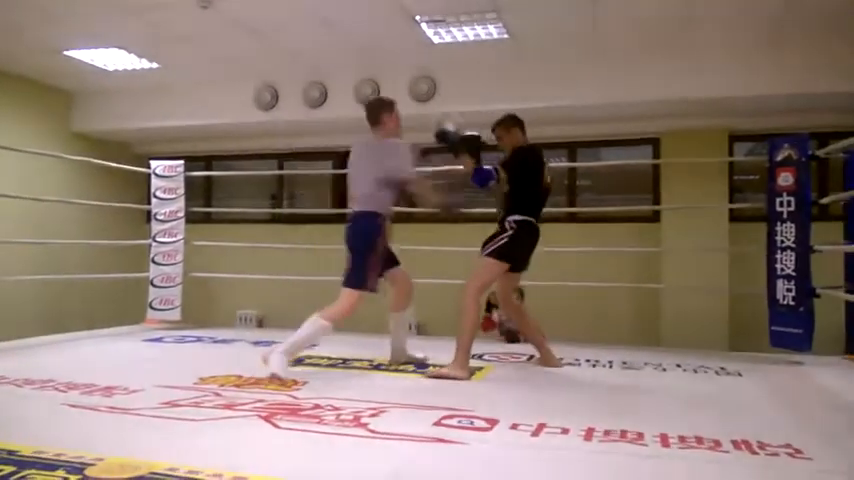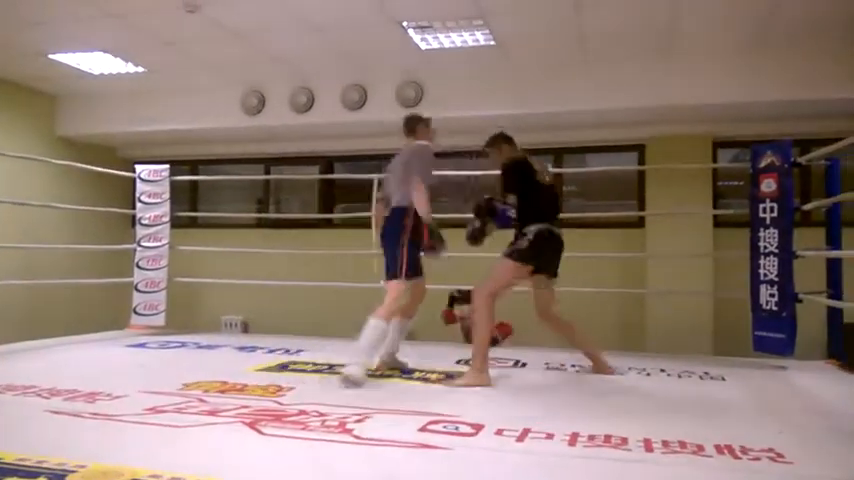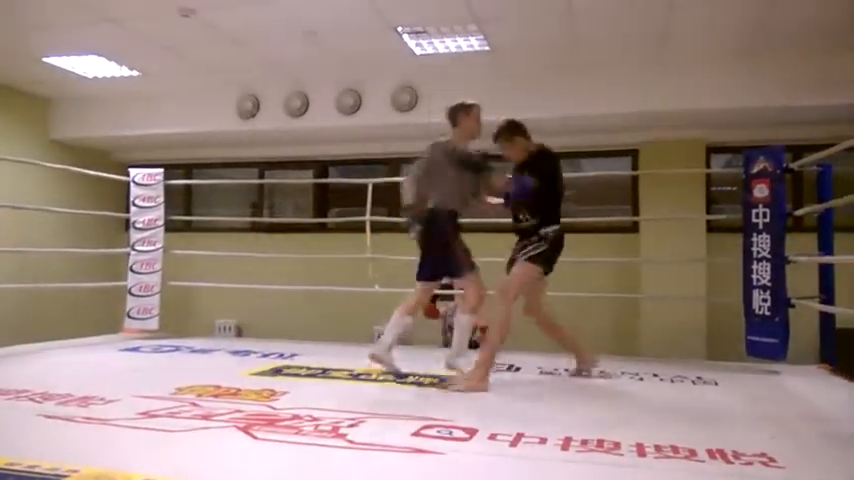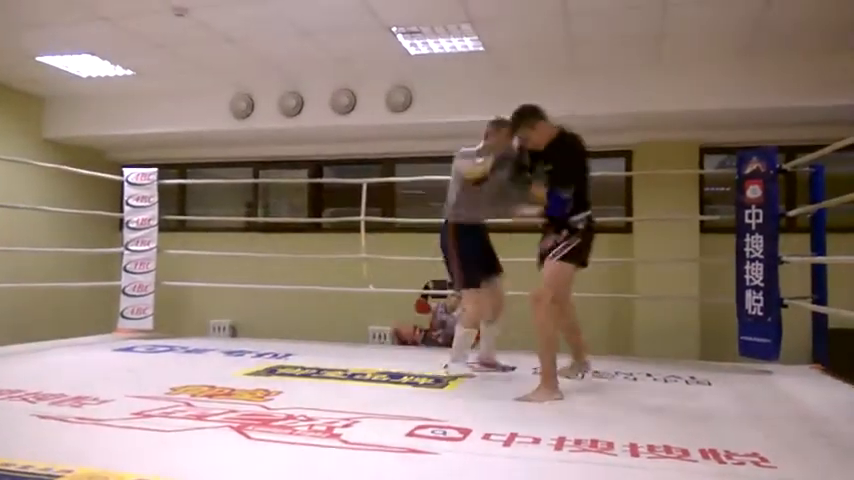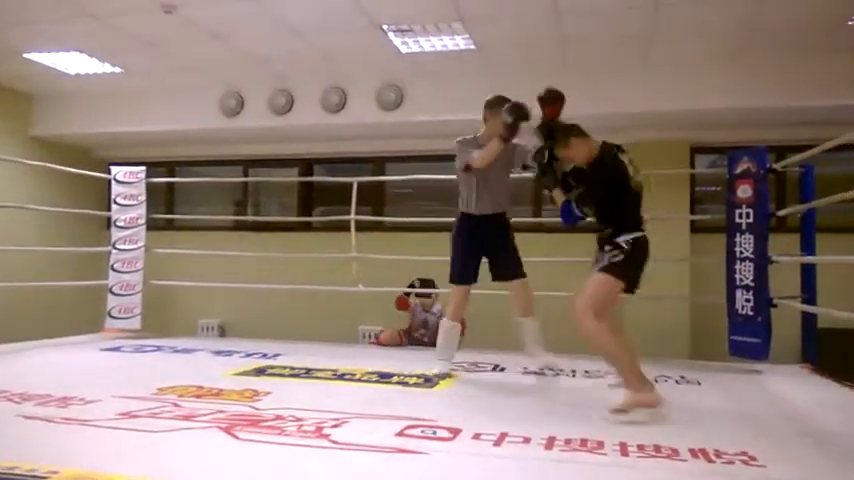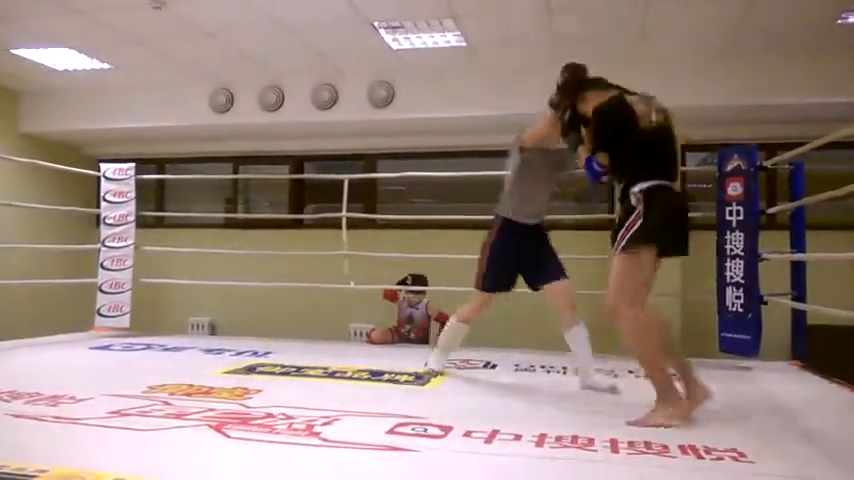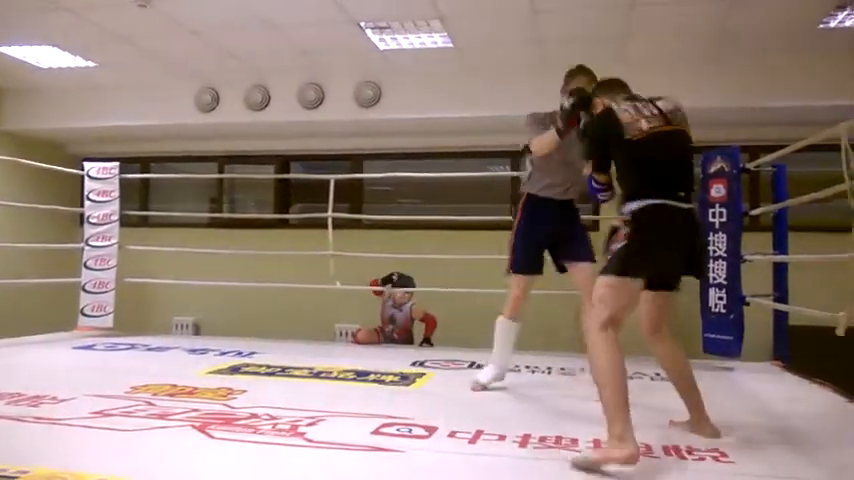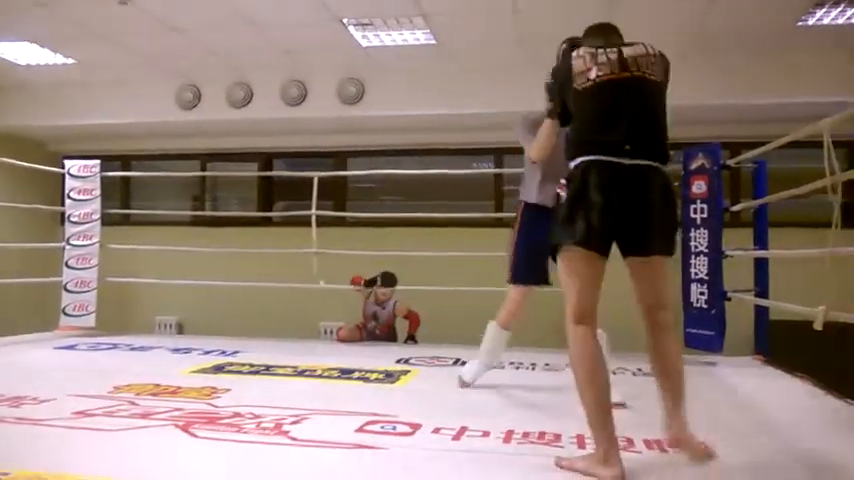
dt=0.3s
person 1, frame 1
left shoulder: (526, 154)
right shoulder: (528, 158)
left elbow: (485, 179)
left wrist: (461, 153)
left hip: (515, 230)
right hip: (523, 233)
left knee: (473, 288)
right knee: (505, 297)
left ankle: (460, 364)
right ankle: (547, 355)
person 1, frame 2
left shoulder: (514, 166)
right shoulder: (536, 168)
left elbow: (510, 214)
left wrist: (483, 215)
right wrist: (492, 207)
left hip: (535, 238)
right hip: (550, 240)
left knee: (483, 293)
right knee: (545, 312)
left ankle: (478, 371)
right ankle: (598, 361)
person 1, frame 3
left shoulder: (544, 159)
right shoulder: (527, 164)
left elbow: (529, 191)
right elbow: (515, 200)
left hip: (544, 238)
right hip: (529, 239)
left knee: (506, 295)
right knee: (533, 307)
left ankle: (479, 374)
right ankle: (583, 358)
person 1, frame 4
left shoulder: (570, 149)
right shoulder: (545, 148)
left elbow: (560, 204)
left wrist: (528, 182)
left hip: (574, 228)
right hip: (556, 228)
left knee: (541, 299)
right knee: (558, 300)
left ankle: (549, 385)
right ankle: (579, 359)
person 1, frame 5
left shoulder: (603, 168)
right shoulder: (608, 154)
left elbow: (572, 215)
right elbow: (584, 190)
left wrist: (553, 186)
right wrist: (562, 175)
left hip: (623, 246)
right hip: (620, 246)
left knee: (585, 313)
right knee: (602, 317)
left ankle: (640, 388)
right ankle: (640, 385)
person 1, frame 6
left shoulder: (606, 110)
right shoulder: (646, 103)
left elbow: (598, 171)
left wrist: (582, 136)
left hip: (645, 202)
right hip: (667, 203)
left knee: (621, 305)
right knee: (634, 302)
left ankle: (668, 402)
right ankle: (691, 387)
person 1, frame 7
left shoulder: (605, 118)
right shoulder: (671, 109)
left elbow: (600, 186)
left wrist: (588, 145)
left hip: (646, 222)
right hip: (683, 222)
left knee: (599, 327)
right knee: (654, 329)
left ankle: (621, 439)
right ankle: (700, 418)
person 1, frame 8
left shoulder: (568, 64)
right shoulder: (657, 59)
left hip: (591, 181)
right hip: (650, 182)
left knee: (580, 320)
right knee: (657, 313)
right ankle: (677, 425)
person 2, frame 1
left shoulder: (359, 149)
right shoulder: (388, 148)
right elbow: (414, 183)
right wrist: (441, 202)
left hip: (364, 225)
right hip: (371, 228)
left knee: (404, 284)
right knee: (347, 304)
left ankle: (399, 350)
right ankle: (282, 353)
person 2, frame 2
left shoulder: (399, 160)
right shoulder: (423, 151)
right elbow: (417, 186)
right wrist: (428, 225)
left hip: (394, 225)
right hip: (405, 225)
left knee: (417, 293)
right knee: (395, 299)
left ankle: (388, 355)
right ankle: (357, 365)
person 2, frame 3
left shoulder: (467, 156)
right shoulder: (440, 150)
left elbow: (493, 187)
right elbow: (411, 183)
left wrist: (483, 170)
right wrist: (417, 219)
left hip: (444, 227)
right hip: (437, 225)
left knee: (421, 295)
right knee: (475, 291)
left ankle: (383, 349)
right ankle: (456, 356)
person 2, frame 4
left shoulder: (502, 169)
right shoulder: (466, 156)
right elbow: (471, 173)
right wrist: (499, 158)
left hip: (477, 233)
right hip: (457, 234)
left knee: (496, 297)
right knee: (475, 305)
left ankle: (486, 356)
right ankle: (456, 361)
person 2, frame 5
left shoulder: (511, 149)
right shoulder: (465, 145)
right elbow: (477, 161)
right wrist: (505, 133)
left hip: (498, 225)
right hip: (469, 225)
left knee: (523, 294)
right knee: (458, 299)
left ankle: (537, 354)
right ankle: (443, 361)
person 2, frame 6
left shoulder: (562, 155)
right shoulder: (524, 147)
right elbow: (532, 138)
left hip: (535, 234)
right hip: (507, 231)
left knee: (568, 301)
right knee: (478, 304)
left ankle: (587, 375)
right ankle: (438, 357)
person 2, frame 7
right shoulder: (538, 120)
right elbow: (537, 148)
right wrist: (564, 123)
left hip: (567, 212)
right hip: (535, 208)
left knee: (592, 288)
right knee: (518, 294)
right ankle: (496, 366)
person 2, frame 8
right shoulder: (533, 122)
right elbow: (537, 156)
right wrist: (554, 111)
right hip: (535, 216)
right knee: (515, 304)
right ankle: (482, 361)
